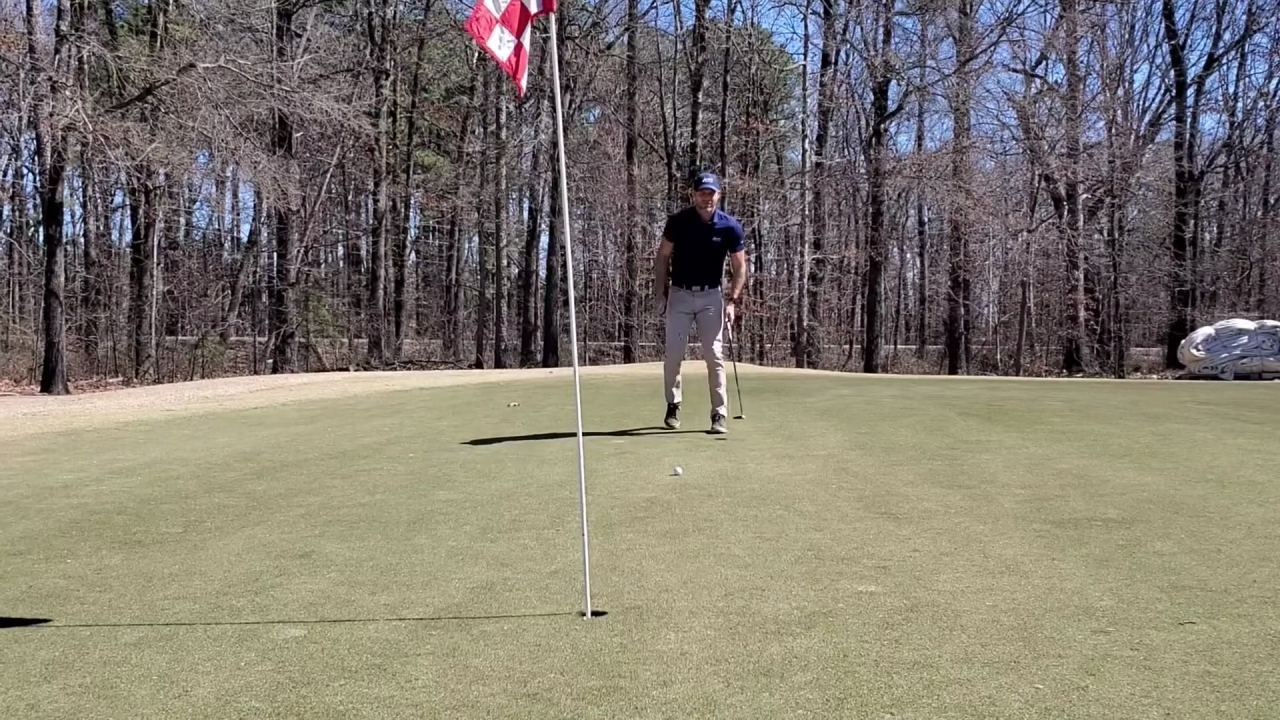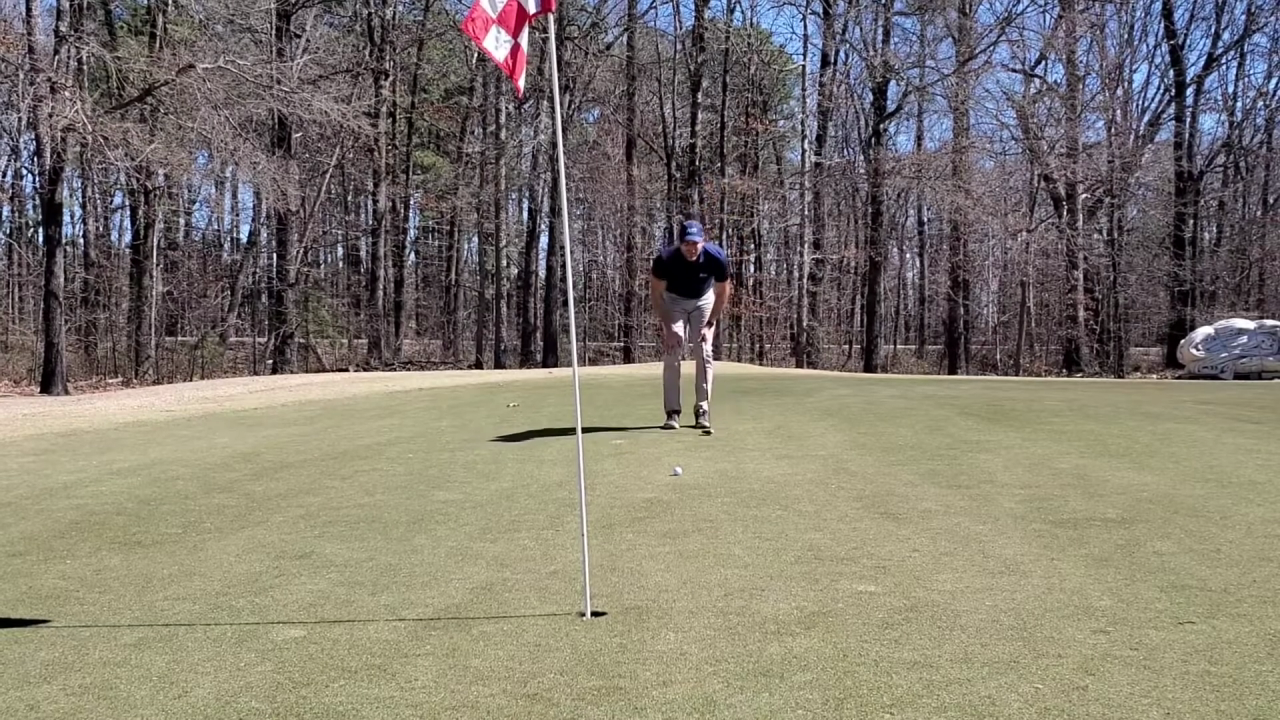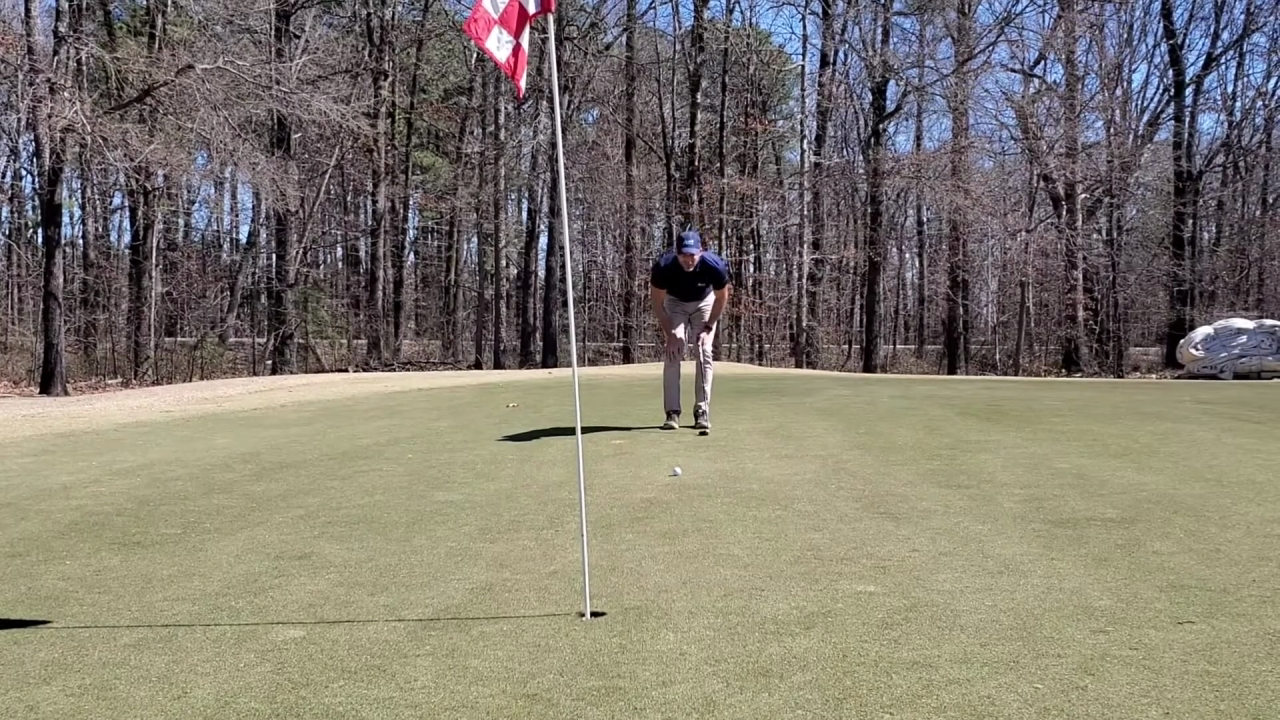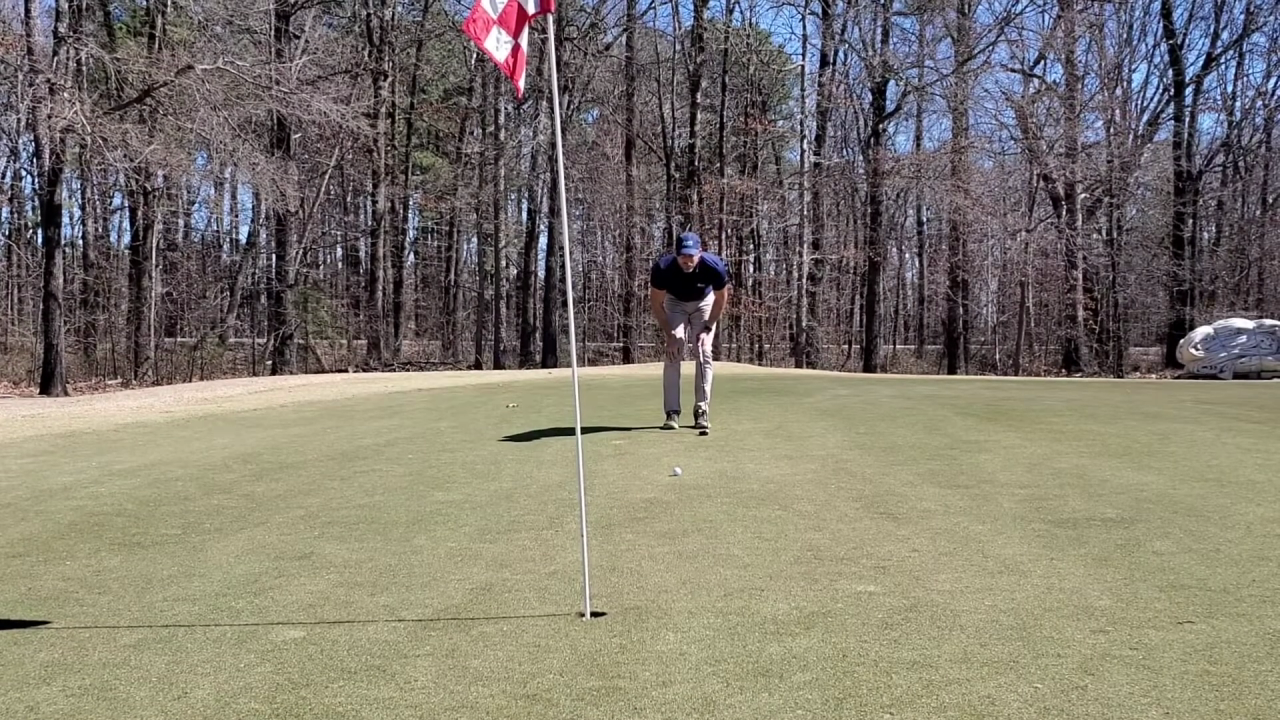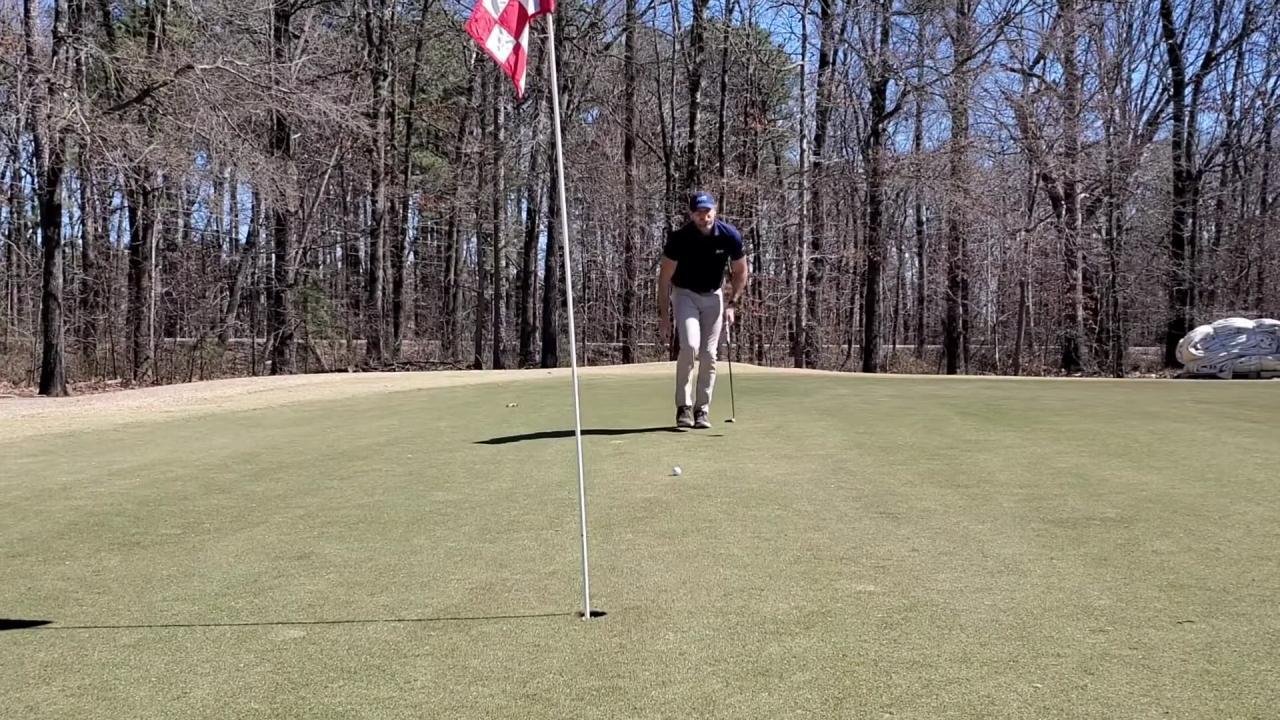
dt=0.7s
person 1, frame 1
left shoulder: (731, 226)
right shoulder: (677, 221)
left elbow: (740, 267)
right elbow: (663, 257)
left wrist: (732, 301)
right wrist: (661, 293)
left hip: (711, 296)
right hip: (679, 294)
left knee: (714, 354)
right knee: (674, 354)
left ankle: (719, 415)
right ankle: (673, 405)
person 1, frame 2
left shoulder: (716, 257)
right shoulder: (665, 259)
left elbow: (722, 293)
right elbow: (656, 294)
left wrist: (710, 325)
right wrist: (668, 328)
left hip: (704, 299)
right hip: (674, 300)
left knee: (705, 352)
right knee: (672, 353)
left ankle: (702, 409)
right ankle: (673, 411)
person 1, frame 3
left shoulder: (715, 266)
right shoulder: (663, 267)
left elbow: (721, 297)
right elbow: (657, 303)
left wrist: (708, 328)
right wrist: (669, 334)
left hip: (704, 302)
right hip: (675, 303)
left knee: (704, 352)
right knee: (672, 352)
left ankle: (702, 410)
right ankle: (672, 412)
person 1, frame 4
left shoulder: (714, 267)
right shoulder: (662, 268)
left elbow: (721, 298)
right elbow: (656, 303)
left wrist: (708, 328)
right wrist: (669, 334)
left hip: (704, 302)
right hip: (675, 303)
left knee: (704, 352)
right knee: (673, 352)
left ankle: (702, 411)
right ankle: (672, 412)
person 1, frame 5
left shoulder: (730, 236)
right shoulder: (678, 238)
left elbow: (741, 272)
right elbow: (665, 278)
left wrist: (731, 304)
right wrist: (664, 317)
left hip: (713, 296)
right hip: (685, 294)
left knee: (708, 354)
right knee: (690, 346)
left ankle: (702, 409)
right ankle: (684, 407)
